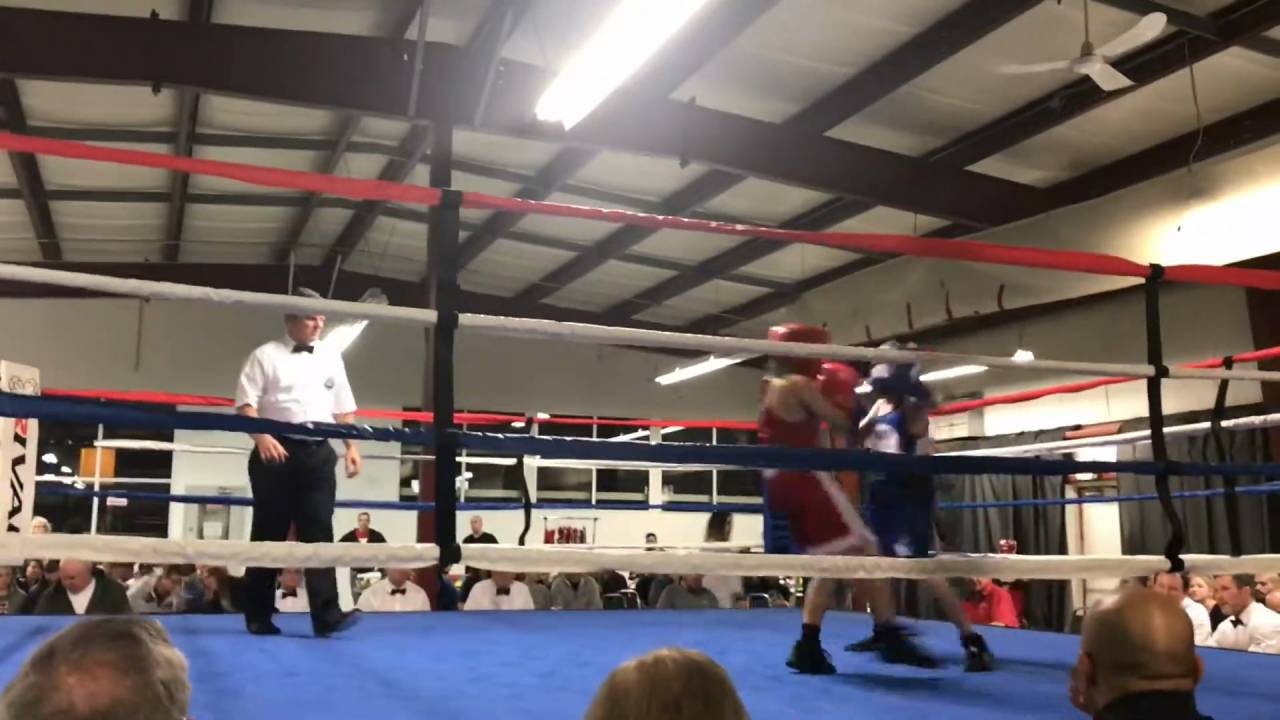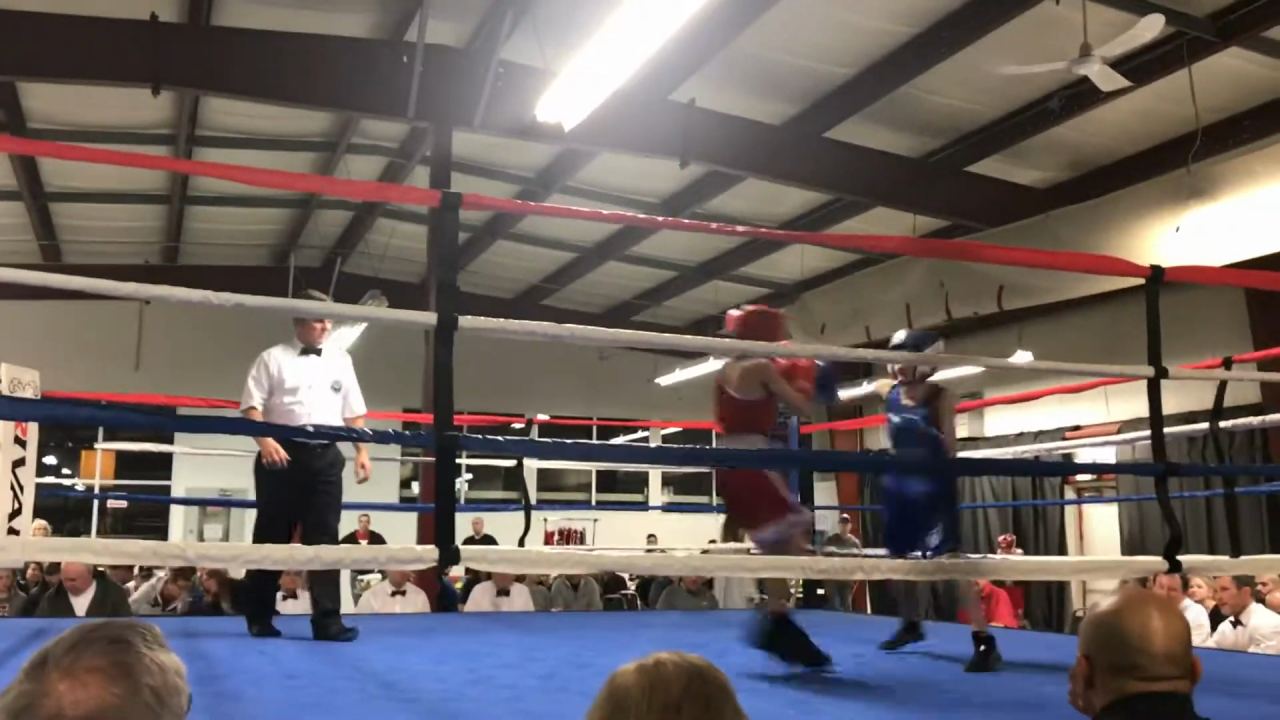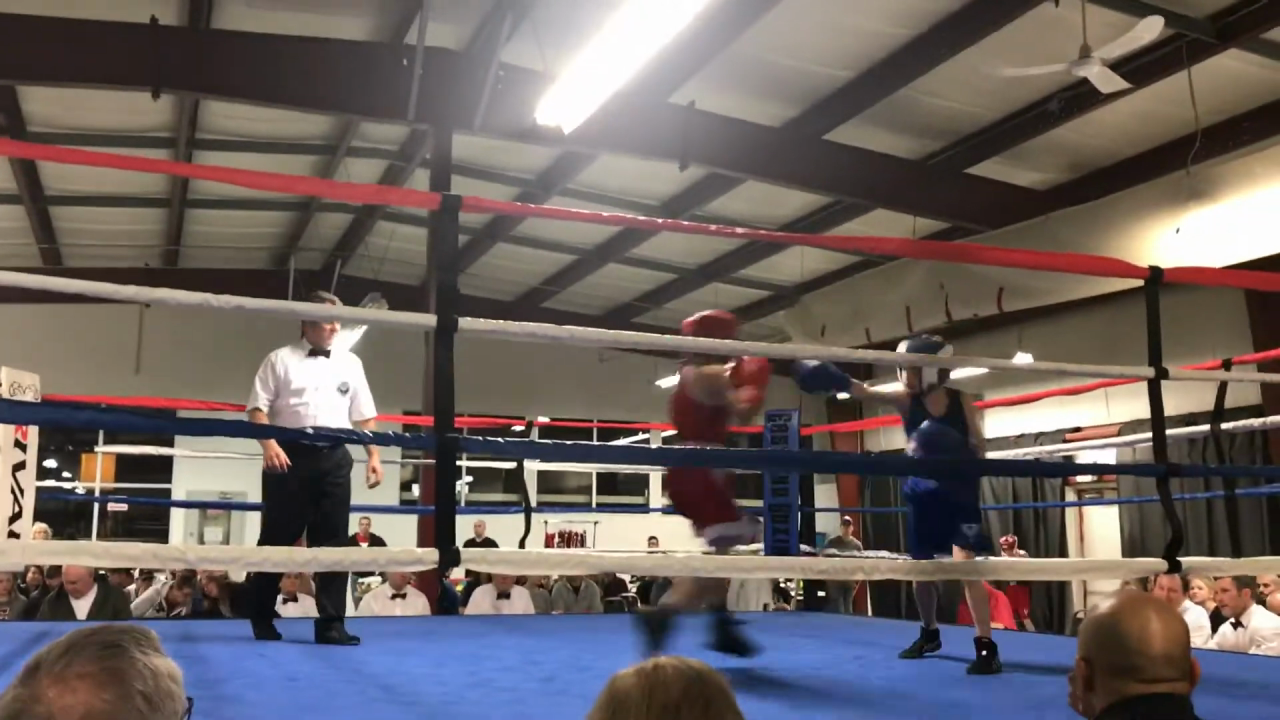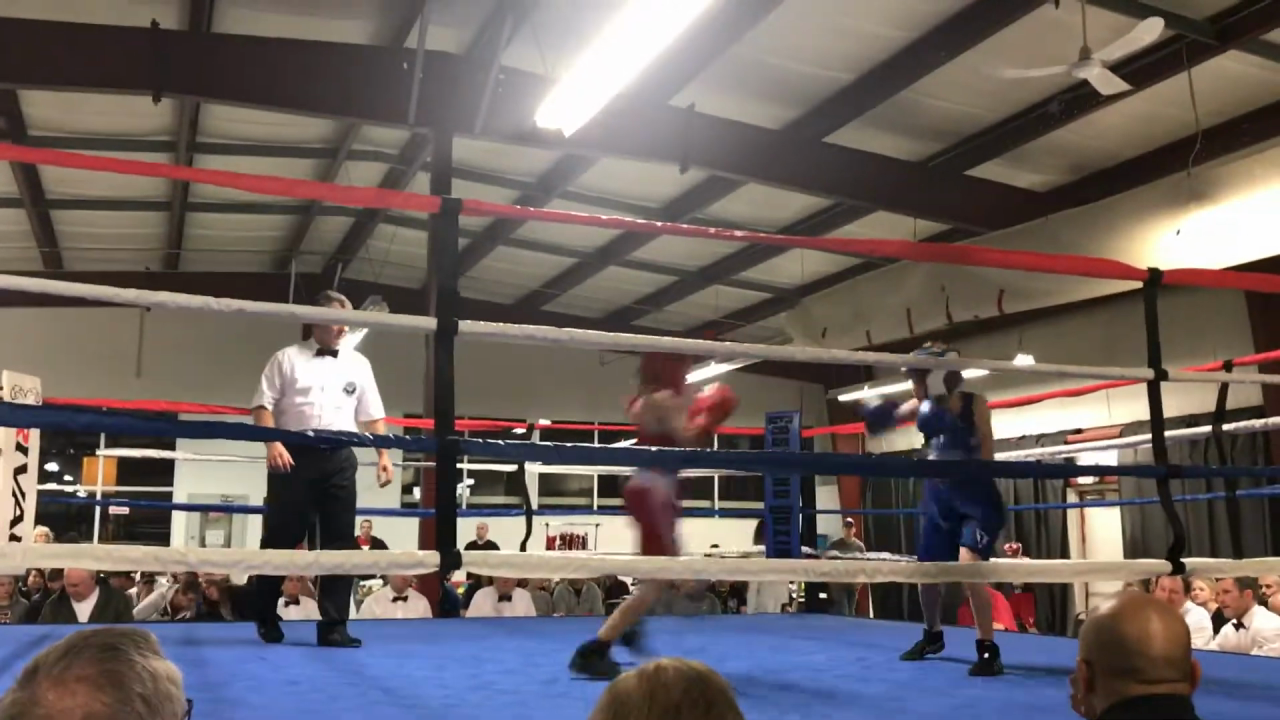
dt=0.1s
person 1, frame 1
left shoulder: (331, 358)
right shoulder: (265, 356)
left elbow: (343, 408)
right elbow: (246, 403)
left wrist: (351, 447)
right wrist: (263, 438)
left hip: (318, 452)
right hip: (278, 452)
left knee: (318, 531)
right knee: (269, 533)
left ankle: (325, 614)
right ankle: (258, 615)
person 1, frame 2
left shoulder: (341, 360)
right shoulder: (273, 359)
left elbow: (353, 412)
right elbow: (251, 406)
left wrist: (361, 451)
right wrist: (266, 442)
left hip: (325, 456)
right hip: (283, 455)
left knee: (324, 536)
right knee: (272, 536)
left ankle: (327, 621)
right ankle: (259, 617)
person 1, frame 3
left shoulder: (350, 363)
right shoulder: (280, 360)
left elbow: (363, 415)
right elbow: (258, 407)
left wrist: (373, 454)
right wrist: (269, 445)
left hip: (333, 458)
right hip: (289, 457)
left knee: (332, 539)
right knee: (278, 537)
left ankle: (330, 624)
right ankle: (262, 616)
person 1, frame 4
left shoulder: (358, 363)
right shoulder: (287, 358)
left elbow: (371, 416)
right elbow: (262, 405)
left wrist: (383, 454)
right wrist: (272, 443)
left hip: (338, 460)
right hip: (294, 458)
left knee: (339, 542)
right knee: (282, 538)
left ankle: (333, 627)
right ankle: (266, 615)
person 2, frame 1
left shoulder: (772, 385)
right shoulder: (801, 385)
right elbow: (842, 425)
right wrist: (838, 397)
left hip: (779, 482)
right hip: (801, 475)
right knee: (859, 549)
left ankle: (807, 648)
right ankle: (891, 639)
person 2, frame 2
left shoulder: (728, 370)
right shoulder: (759, 368)
right elbow: (804, 409)
right wrist: (803, 386)
left hip: (734, 464)
left knee: (780, 542)
right knee: (790, 533)
left ankle: (779, 623)
right ankle: (778, 626)
person 2, frame 3
left shoulder: (691, 373)
right shoulder: (713, 375)
right elbow: (745, 412)
left wrist: (736, 379)
right wrist: (755, 385)
left hip: (695, 465)
right hip: (697, 466)
left knee: (725, 542)
right knee: (726, 540)
left ankle: (722, 622)
right ankle: (660, 616)
person 2, frame 4
left shoulder: (644, 402)
right shoulder: (665, 401)
right elbow: (687, 438)
left wrist: (700, 418)
right wrist: (707, 418)
left hip: (648, 489)
right hip: (652, 491)
right knee: (658, 580)
left ankle: (625, 629)
right ankle: (593, 651)
person 3, frame 1
left shoulder: (914, 408)
right shoulder: (879, 403)
left hip: (908, 494)
right hip: (882, 492)
left ankle: (974, 641)
right ankle: (884, 629)
person 3, frame 2
left shoulder: (938, 395)
right shoulder: (888, 391)
left elbow: (948, 450)
left wrist: (928, 434)
left hip: (932, 483)
right hip: (898, 481)
left knee: (943, 560)
right knee: (899, 558)
left ankle: (983, 640)
right ankle: (911, 624)
person 3, frame 3
left shoulder: (962, 403)
right shoulder: (904, 398)
left elbow: (978, 451)
right elbow: (866, 393)
left wrist: (953, 445)
right wrist: (839, 378)
left hip: (957, 489)
right hip: (921, 489)
left knee: (962, 562)
left ankle: (986, 646)
right ankle: (929, 632)
person 3, frame 4
left shoulder: (975, 404)
right shoulder: (924, 404)
left elbow: (986, 455)
right elbow: (887, 416)
left wrist: (959, 432)
right wrist: (879, 414)
left hip: (977, 495)
right hip: (939, 495)
left knee: (967, 566)
left ankle: (987, 649)
right ankle: (932, 635)
